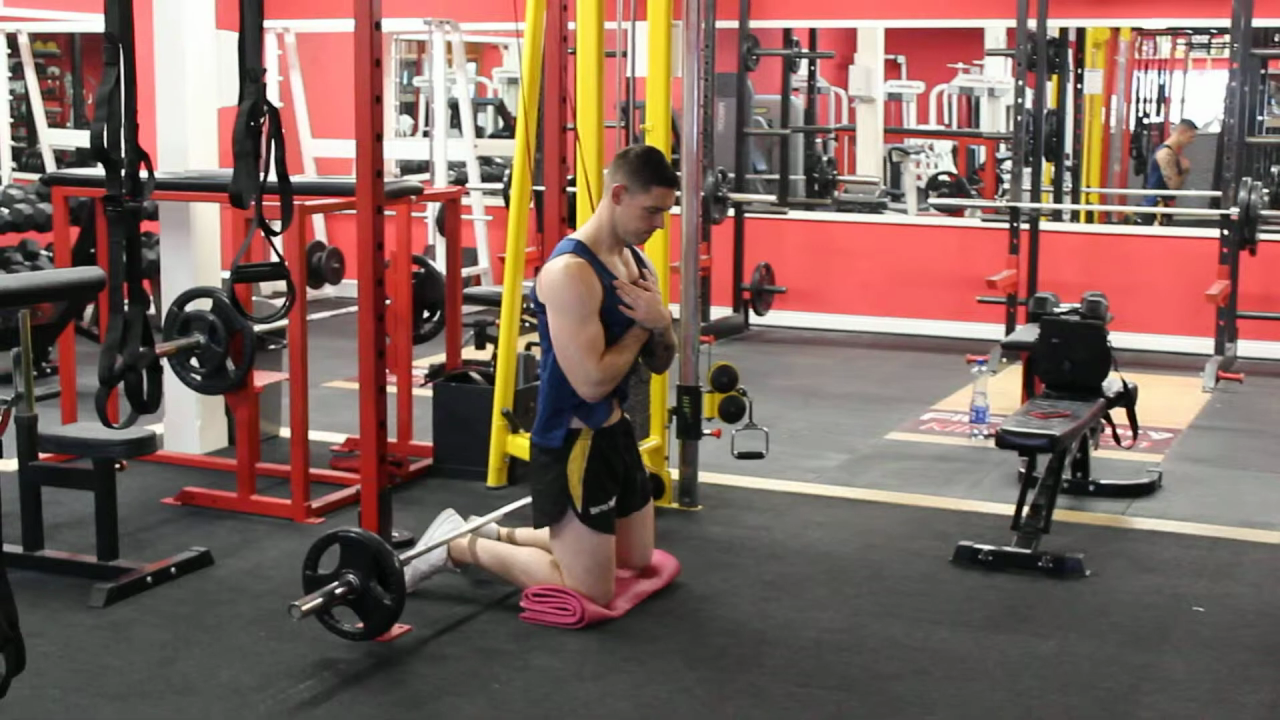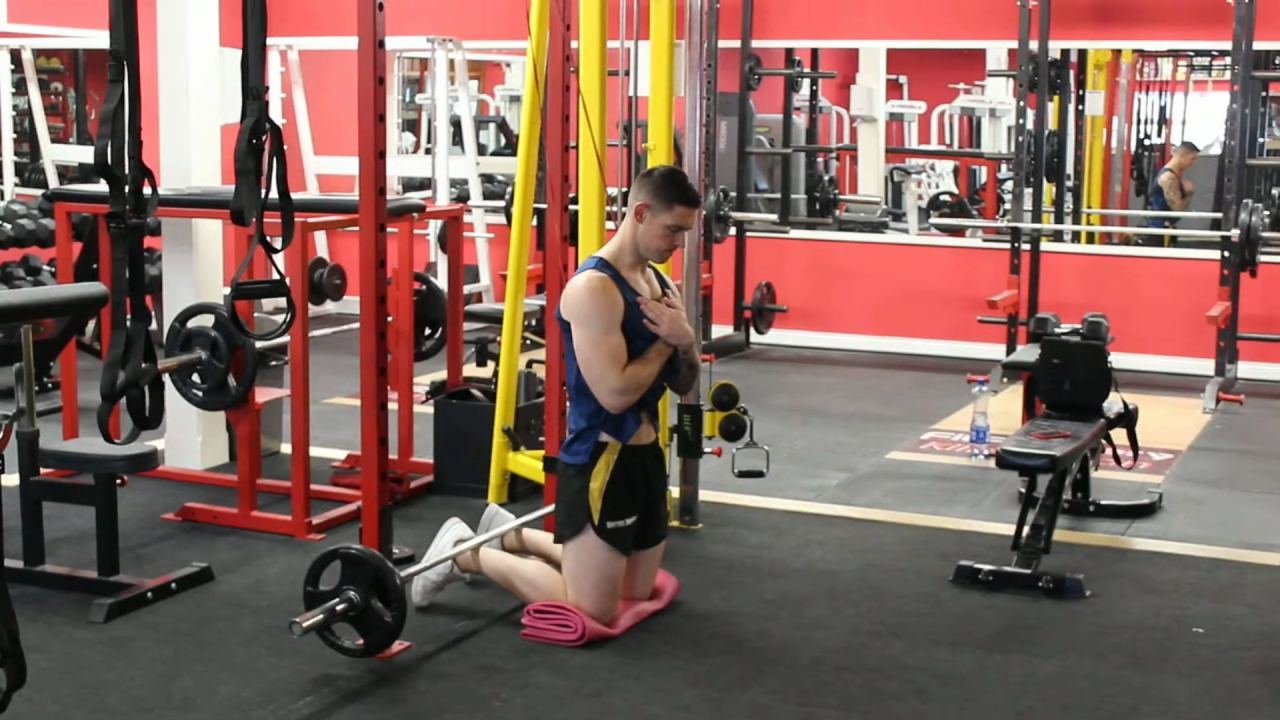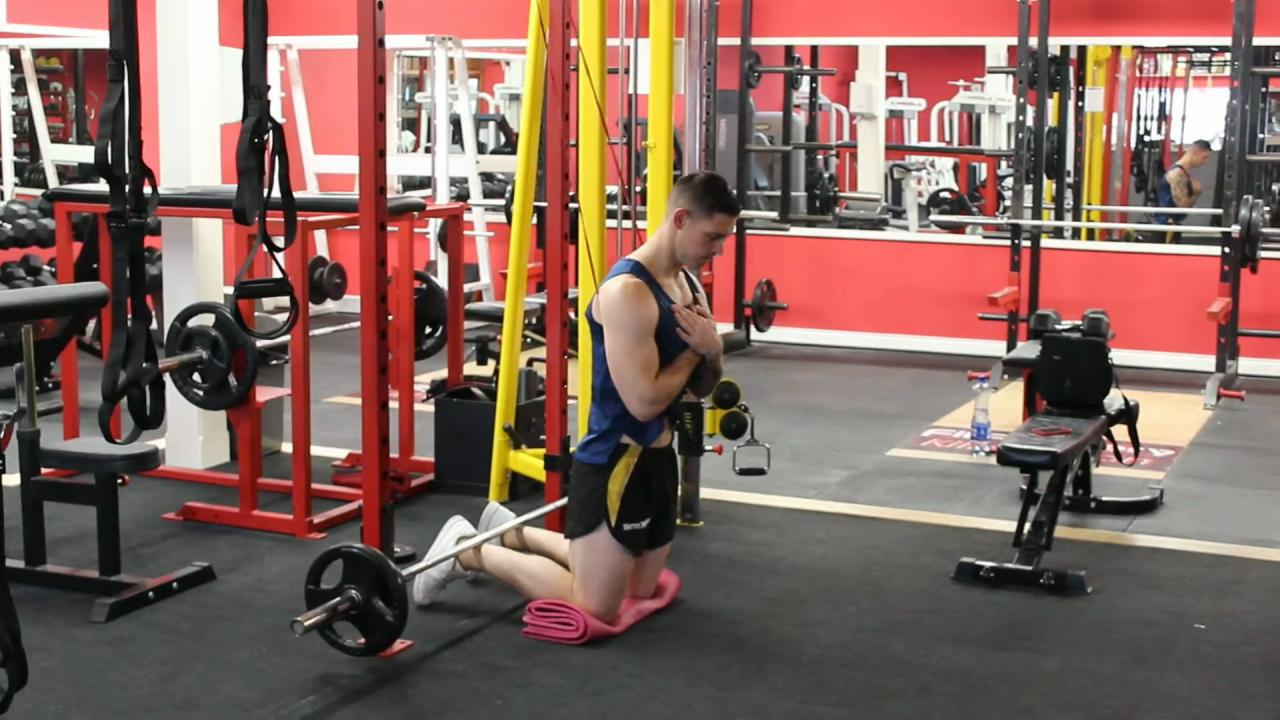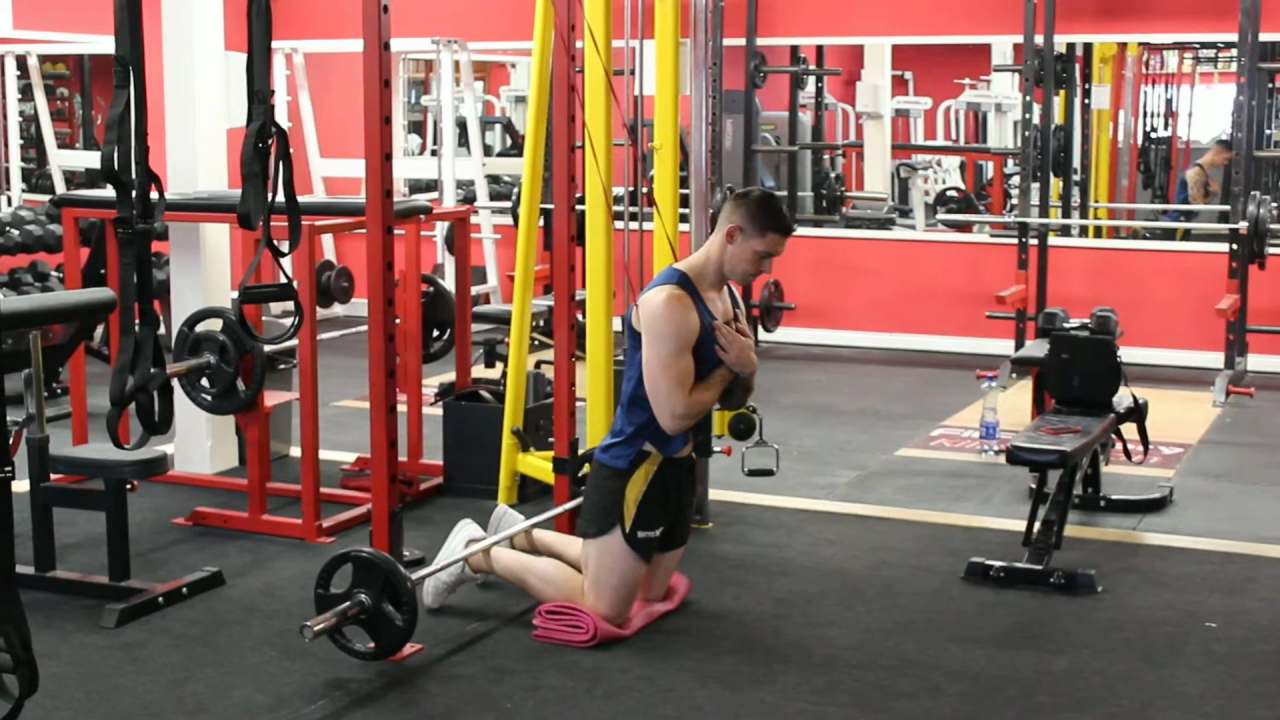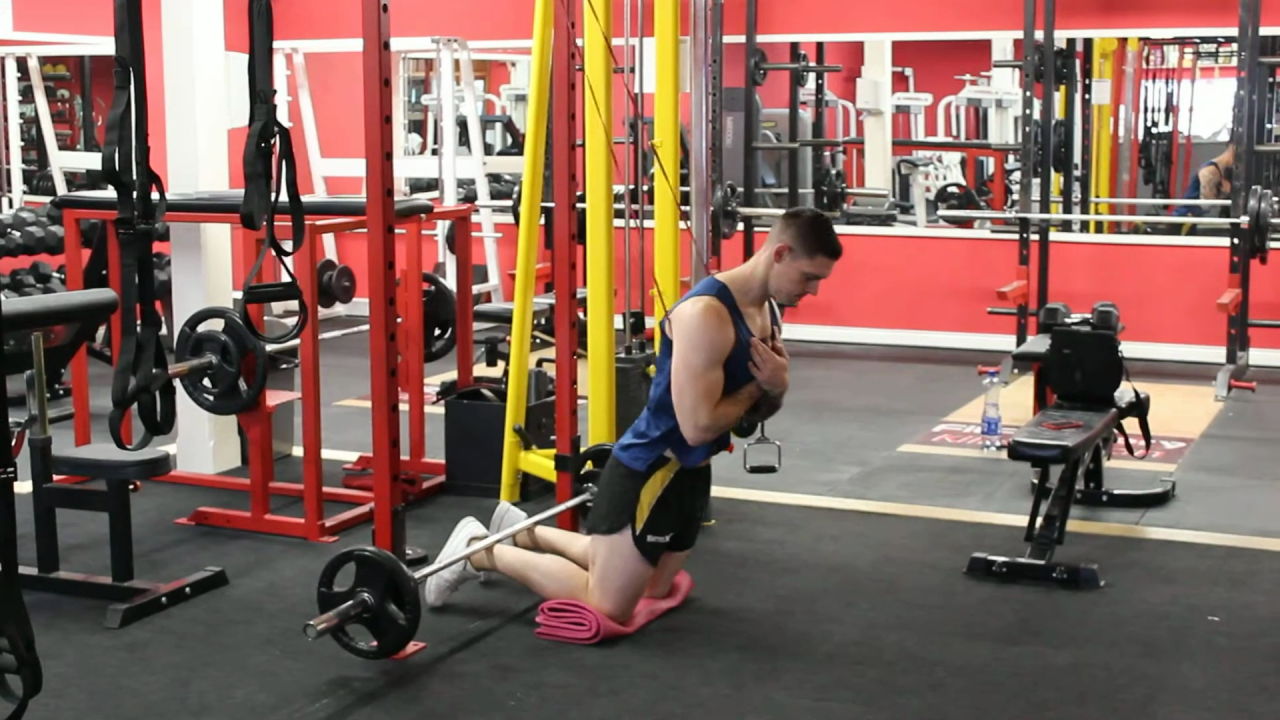
dt=1s
person 1, frame 1
left shoulder: (637, 263)
right shoulder: (570, 272)
left elbow: (659, 361)
right elbow: (591, 382)
left wrist: (661, 322)
right wrist: (643, 324)
left hip: (614, 430)
right hip: (573, 443)
left knee: (636, 560)
right knee: (591, 594)
left ankle: (499, 534)
right ankle: (460, 545)
person 1, frame 2
left shoulder: (661, 284)
right shoulder: (593, 287)
left elbow: (684, 383)
right elbow: (615, 393)
left wrist: (685, 339)
right wrist: (665, 340)
left hip: (644, 453)
right hip: (601, 461)
left knee: (636, 592)
right knee: (592, 612)
left ankle: (510, 534)
right ankle: (465, 552)
person 1, frame 3
left shoulder: (689, 285)
right shoulder: (627, 291)
left elbow: (701, 387)
right elbow: (643, 401)
left wrist: (713, 350)
right wrist: (694, 348)
left hip: (657, 457)
right hip: (616, 463)
left knee: (639, 590)
right knee: (595, 608)
left ankle: (509, 532)
right ankle: (468, 551)
person 1, frame 4
left shoulder: (729, 297)
right shoulder: (670, 302)
left elbow: (733, 398)
right elbow: (675, 415)
left wrist: (747, 367)
right wrist: (728, 366)
left hip: (675, 465)
right hip: (634, 469)
left knee: (649, 592)
right knee: (604, 610)
left ankle: (519, 535)
right ankle: (476, 552)
person 1, frame 5
left shoulder: (766, 309)
right shoulder: (706, 314)
left elbow: (759, 410)
right elbow: (698, 426)
left wrist: (777, 386)
right wrist: (758, 384)
left hip: (689, 471)
right hip: (650, 471)
left knee: (652, 590)
right knee: (606, 607)
left ankle: (523, 533)
right ankle: (481, 551)
